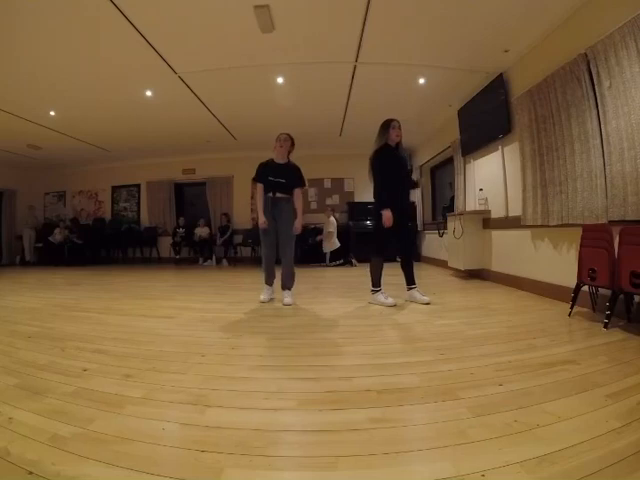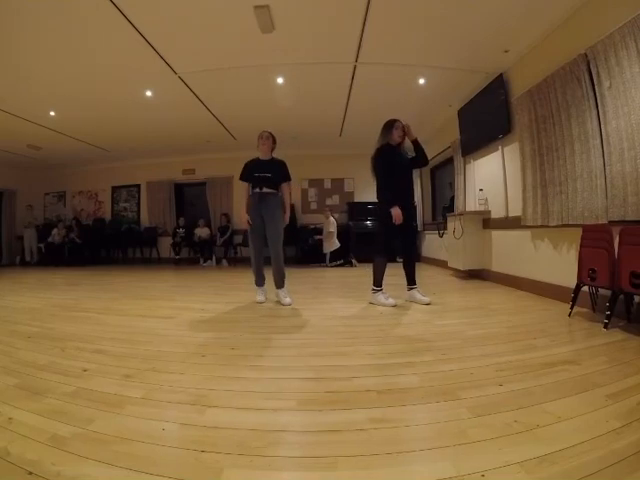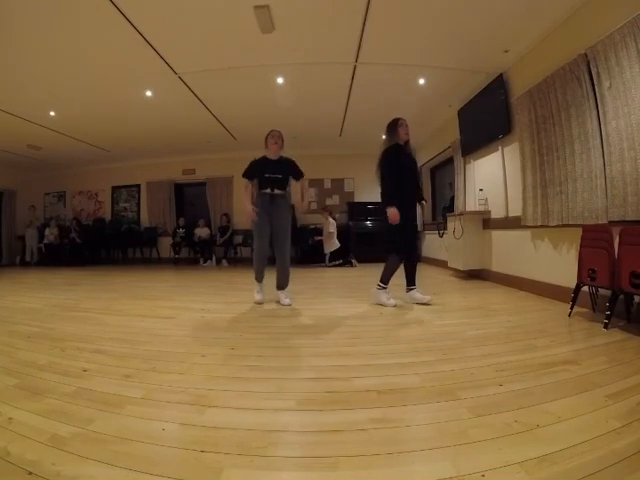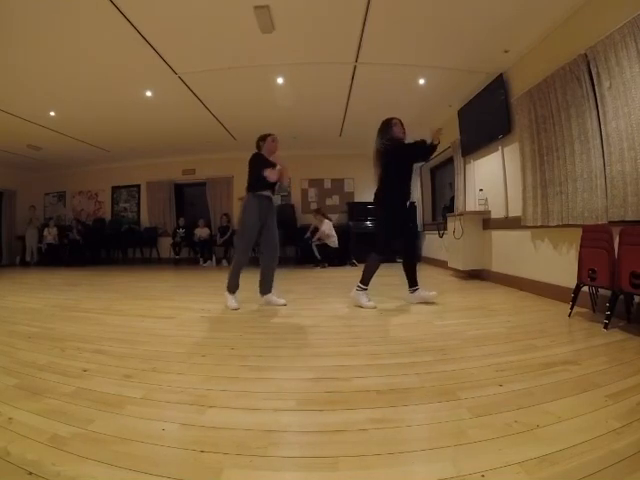
dt=0.7s
person 1, frame 1
left shoulder: (400, 155)
right shoulder: (380, 154)
left elbow: (405, 182)
right elbow: (379, 185)
left wrist: (416, 183)
right wrist: (384, 208)
left hip: (402, 209)
right hip: (386, 208)
left knee: (408, 247)
right knee: (380, 248)
left ankle: (411, 289)
right ankle: (375, 292)
person 1, frame 2
left shoulder: (402, 156)
right shoulder: (382, 153)
left elbow: (423, 161)
right elbow: (383, 183)
left wrist: (413, 138)
right wrist: (393, 206)
left hip: (407, 206)
right hip: (390, 208)
left knee: (410, 247)
right knee: (384, 247)
left ankle: (412, 289)
right ankle: (376, 291)
person 1, frame 3
left shoulder: (407, 154)
right shoulder: (391, 152)
right elbow: (386, 181)
left wrist: (420, 198)
right wrist: (389, 205)
left hip: (409, 207)
right hip: (396, 207)
left knee: (411, 248)
right knee: (399, 248)
left ankle: (411, 290)
right ankle: (381, 289)
person 1, frame 4
left shoulder: (405, 150)
right shoulder: (389, 147)
left elbow: (422, 155)
right elbow: (416, 151)
left wrist: (434, 142)
right wrist: (430, 142)
left hip: (400, 205)
right hip: (387, 204)
left knee: (410, 246)
right knee: (383, 246)
left ankle: (414, 290)
right ankle: (360, 290)
person 2, frame 1
left shoulder: (294, 169)
right shoulder: (264, 166)
left elbow: (297, 195)
right elbow: (259, 192)
left wrist: (299, 218)
right wrist: (260, 214)
left hip: (286, 208)
right hip: (268, 207)
left knee: (287, 250)
right knee: (268, 249)
left ankle: (287, 290)
right ankle: (268, 287)
person 2, frame 2
left shoulder: (279, 164)
right shoulder: (250, 165)
left elbow: (285, 189)
right elbow: (246, 189)
left wrist: (287, 212)
right wrist: (245, 211)
left hip: (273, 203)
right hip: (255, 204)
left knee: (276, 246)
right knee: (256, 248)
left ankle: (281, 288)
right ankle: (260, 288)
person 2, frame 3
left shoulder: (288, 163)
right shoulder: (257, 163)
left elbow: (302, 181)
right elbow: (247, 184)
right wrist: (248, 204)
left hip: (282, 205)
right hip: (262, 205)
left knee: (283, 250)
right knee: (260, 248)
left ankle: (282, 290)
right ankle: (259, 285)
person 2, frame 4
left shoulder: (274, 165)
right shoulder: (257, 158)
right elbow: (272, 177)
left wrist: (284, 174)
right wrist: (279, 167)
left hip: (269, 208)
right hip: (253, 205)
left knee: (271, 253)
right knee: (243, 252)
left ankle: (266, 294)
right ankle: (231, 293)
